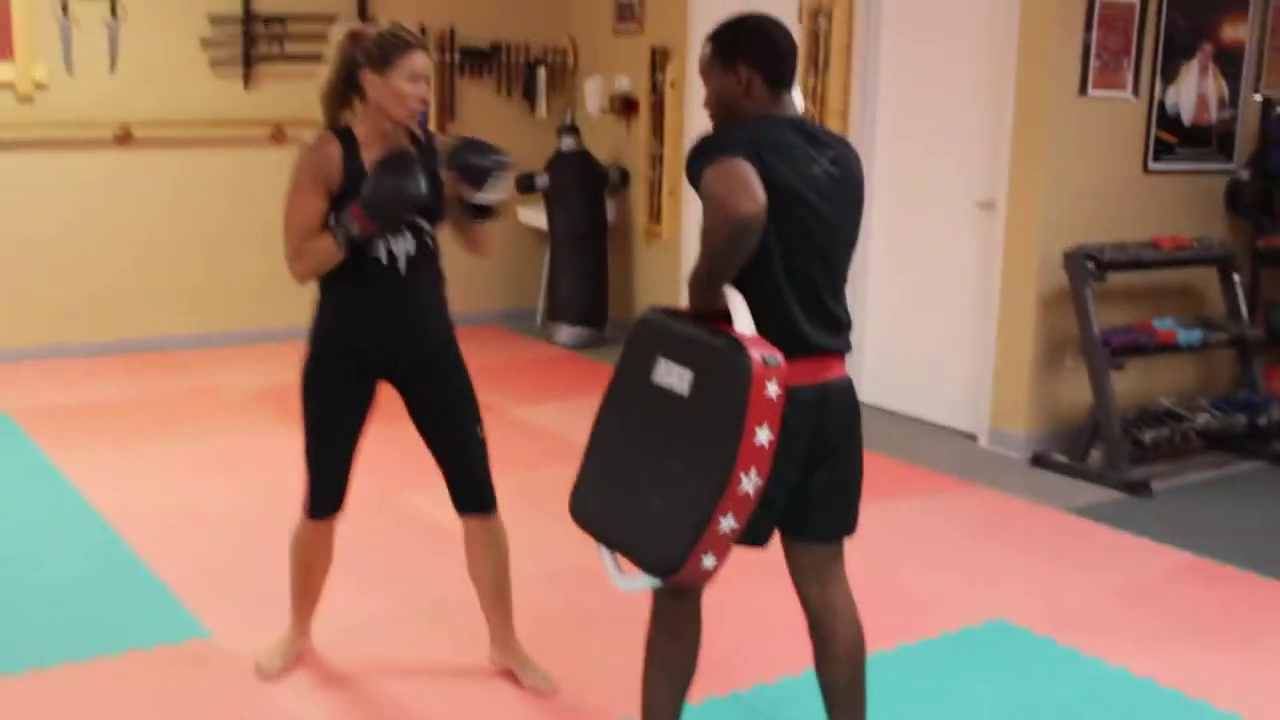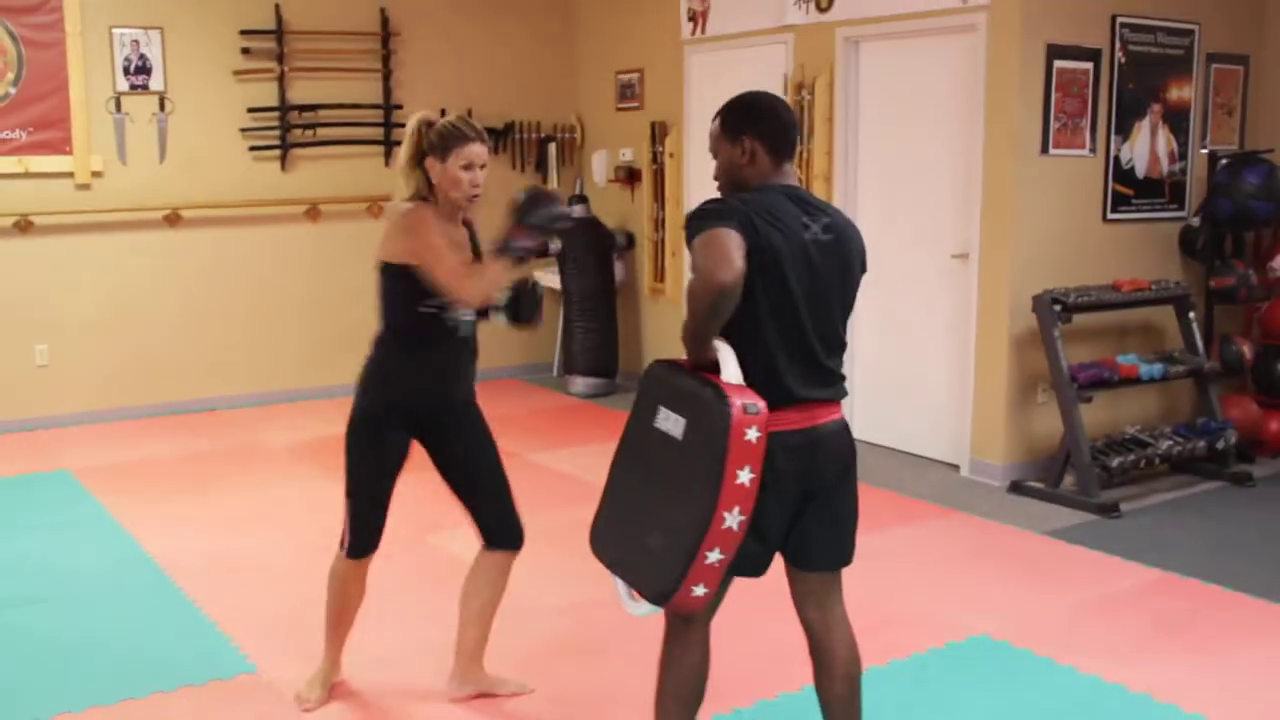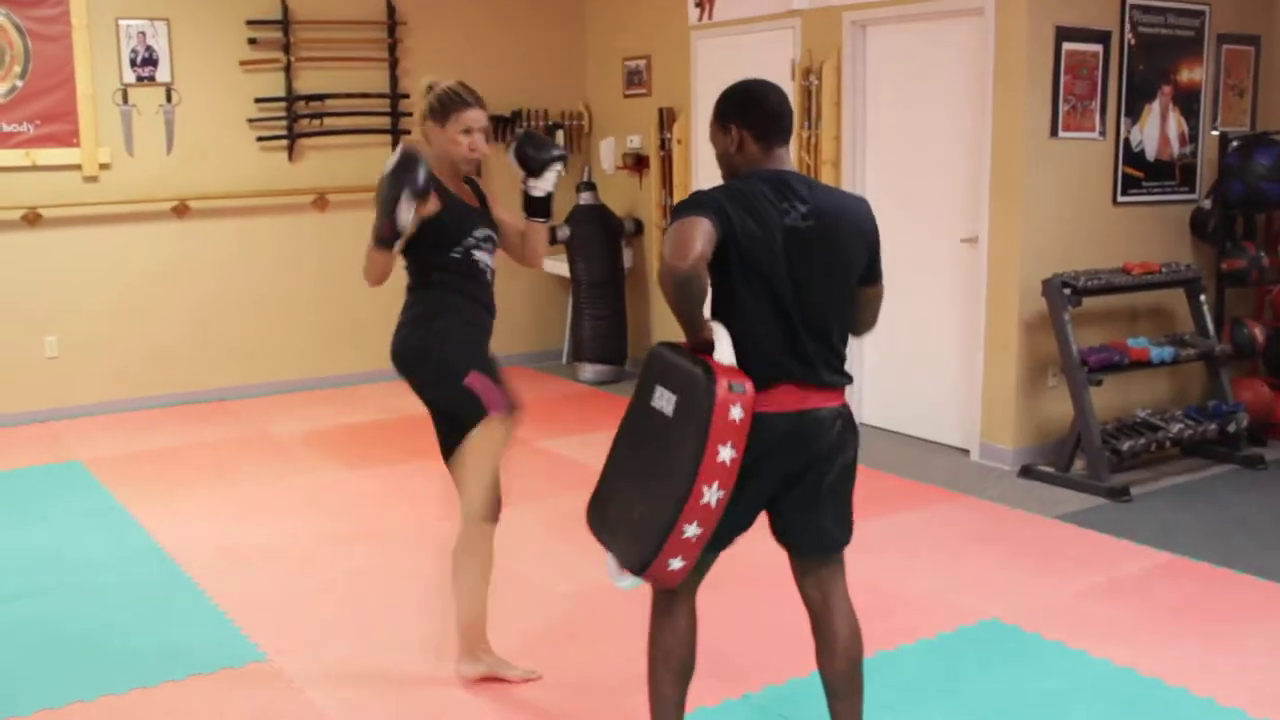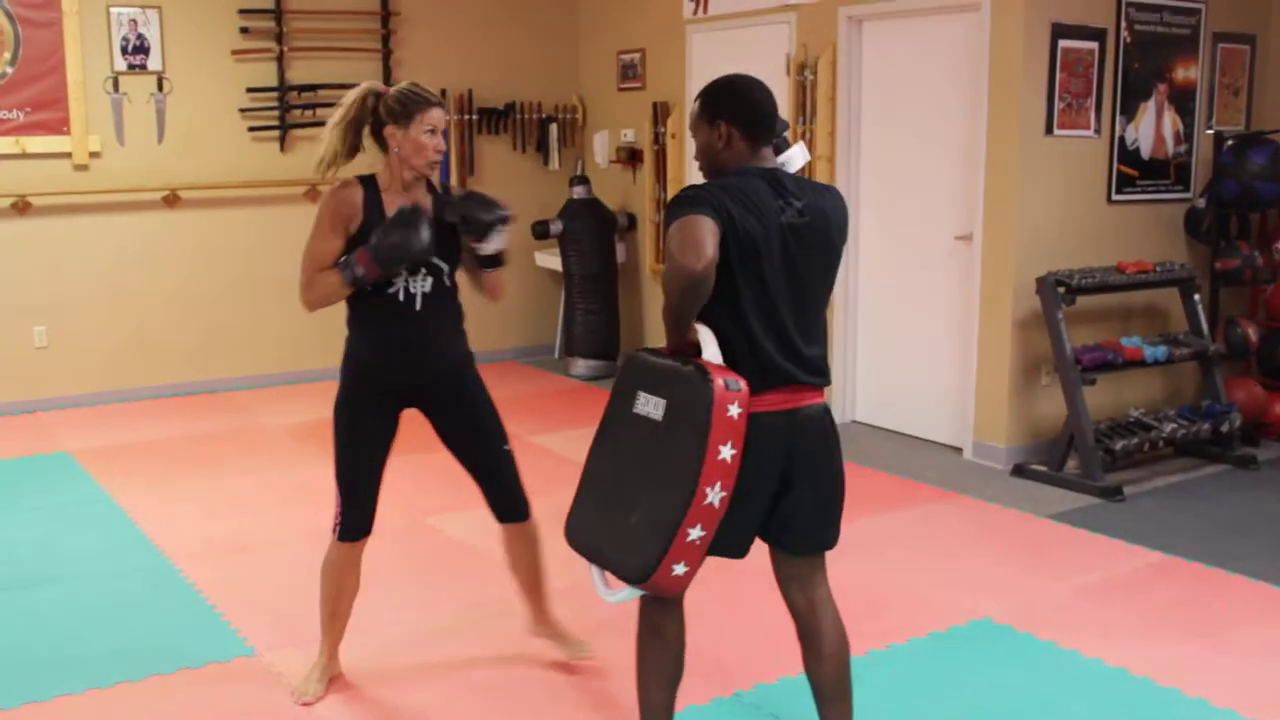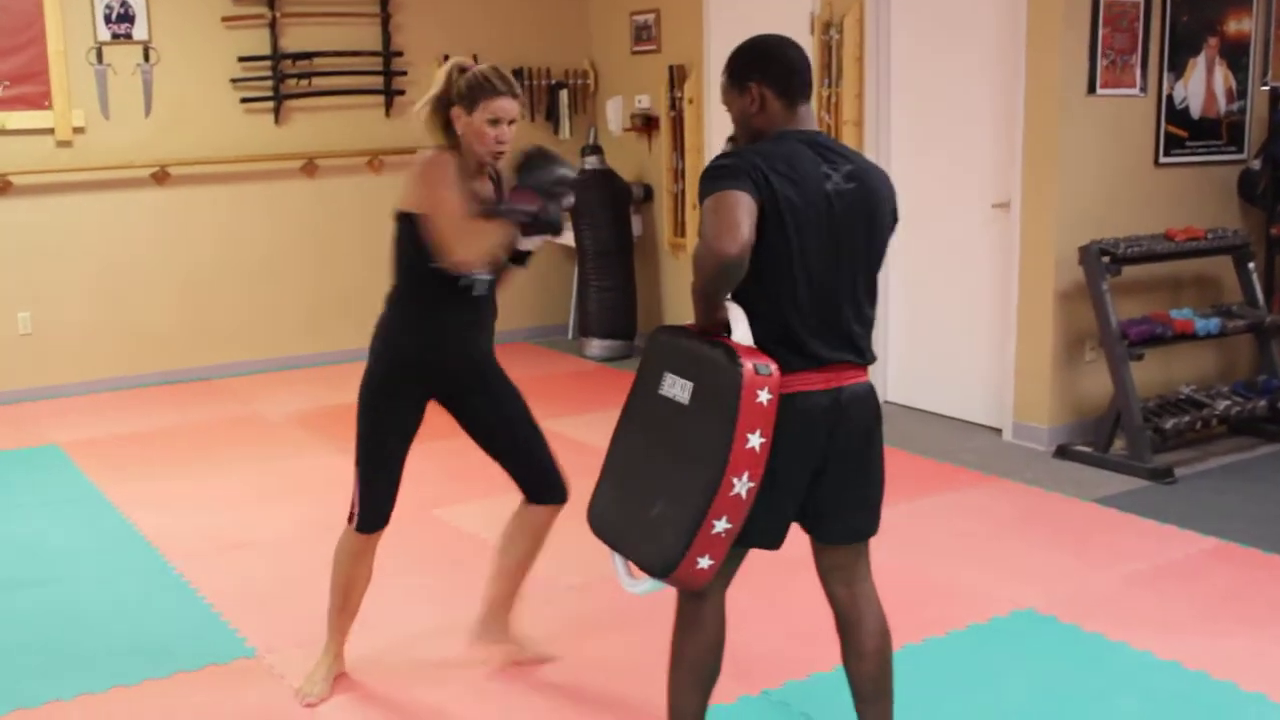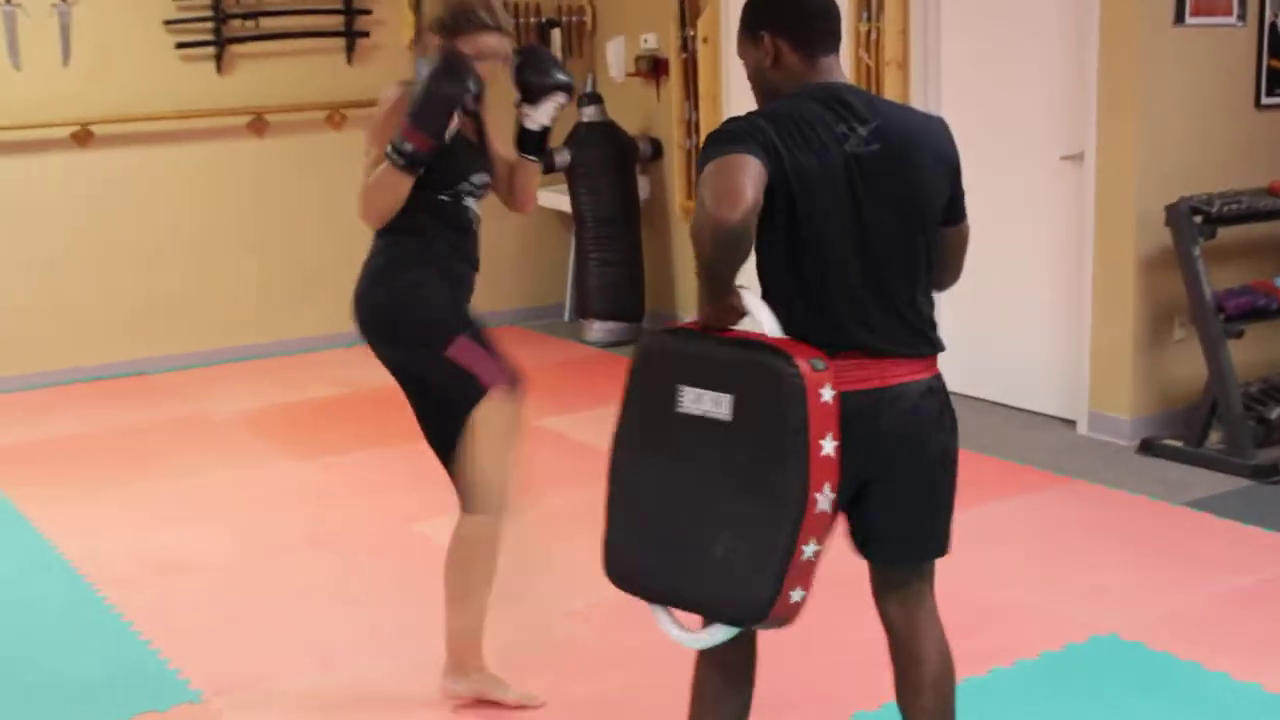
dt=0.5s
person 1, frame 1
left shoulder: (727, 147)
right shoulder: (841, 158)
left elbow: (742, 207)
left wrist: (702, 294)
right hip: (829, 392)
right knee: (824, 579)
person 1, frame 2
left shoulder: (728, 216)
right shoulder: (845, 232)
left elbow: (720, 275)
left wrist: (696, 345)
right hip: (826, 436)
left knee: (689, 609)
right knee: (824, 609)
person 1, frame 3
left shoulder: (714, 207)
right shoulder: (854, 213)
left elbow: (680, 264)
left wrist: (695, 328)
left hip: (741, 422)
right hip: (824, 422)
left knee: (675, 583)
right knee: (825, 588)
person 1, frame 4
left shoulder: (704, 202)
right shoulder: (828, 205)
left elbow: (695, 265)
left wrist: (676, 329)
right hip: (807, 420)
right knee: (809, 590)
person 1, frame 5
left shoulder: (741, 168)
right shoulder: (874, 181)
left elbow: (728, 246)
left wrist: (705, 306)
left hip: (767, 405)
right hip: (851, 400)
left knee: (703, 580)
right knee: (851, 583)
person 1, frame 6
left shoulder: (752, 137)
right shoulder: (928, 136)
left elbow: (726, 214)
right elbow: (946, 269)
left wrist: (716, 295)
right hip: (910, 402)
right knee: (910, 604)
person 2, frame 1
left shoulder: (427, 149)
right shoulder: (325, 155)
left elbow: (478, 244)
right elbow: (300, 263)
left wrist: (480, 199)
right wrist: (361, 219)
left hip: (426, 338)
right hip: (345, 344)
left knee: (477, 496)
right knee: (323, 503)
left ankle: (505, 646)
right ankle: (298, 633)
person 2, frame 2
left shoulder: (459, 228)
right shoulder: (418, 221)
right elbow: (467, 289)
left wrist: (510, 288)
right wrist: (523, 244)
left hip: (448, 401)
right hip: (390, 399)
left knee: (504, 535)
right knee: (359, 545)
left ankle: (468, 672)
right ankle: (327, 668)
person 2, frame 3
left shoulder: (477, 191)
right shoulder: (417, 186)
left elbow: (531, 255)
right elbow: (375, 275)
left wrist: (540, 191)
right wrist: (393, 223)
left hip: (460, 348)
right hip: (431, 343)
left knee: (485, 507)
right knee: (496, 416)
left ankle: (474, 652)
right ankle: (469, 608)
person 2, frame 4
left shoulder: (450, 199)
right shoulder: (348, 199)
left elbow: (494, 291)
right elbow: (311, 295)
left wrist: (490, 246)
right wrist: (371, 260)
left hip: (446, 367)
right hip: (371, 374)
left knee: (512, 505)
right knee: (351, 526)
left ankle: (546, 620)
right ankle: (326, 660)
person 2, frame 5
left shoulder: (489, 178)
right shoulder: (434, 166)
left elbow: (493, 262)
right elbow: (463, 254)
left wrist: (529, 228)
right wrist: (523, 204)
left hip: (469, 360)
right hip: (405, 358)
left knee: (546, 489)
right knee: (369, 517)
left ankle: (495, 623)
right ankle: (330, 656)
person 2, frame 6
left shoulder: (470, 117)
right shoulder: (405, 105)
left elbow: (523, 197)
right elbow: (374, 209)
left wrist: (538, 120)
right wrist: (421, 128)
left hip: (436, 299)
right hip: (403, 294)
left knee: (482, 493)
right knee: (498, 391)
left ankle: (464, 666)
